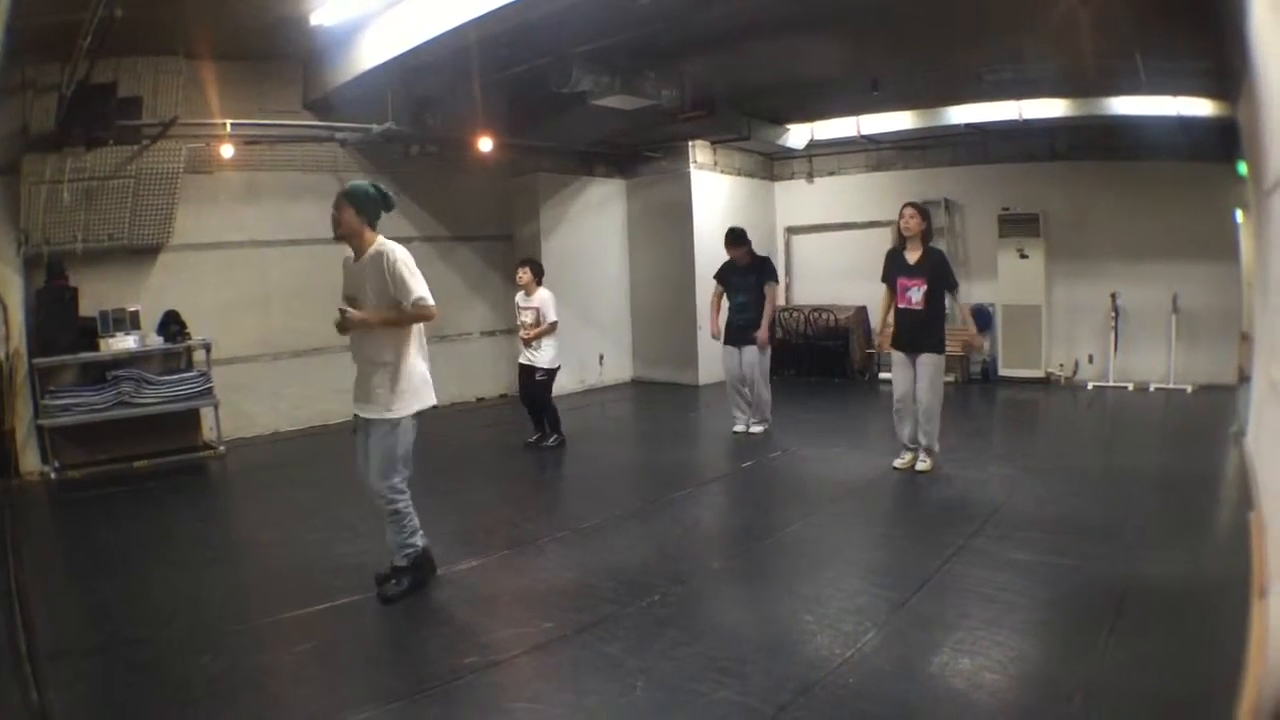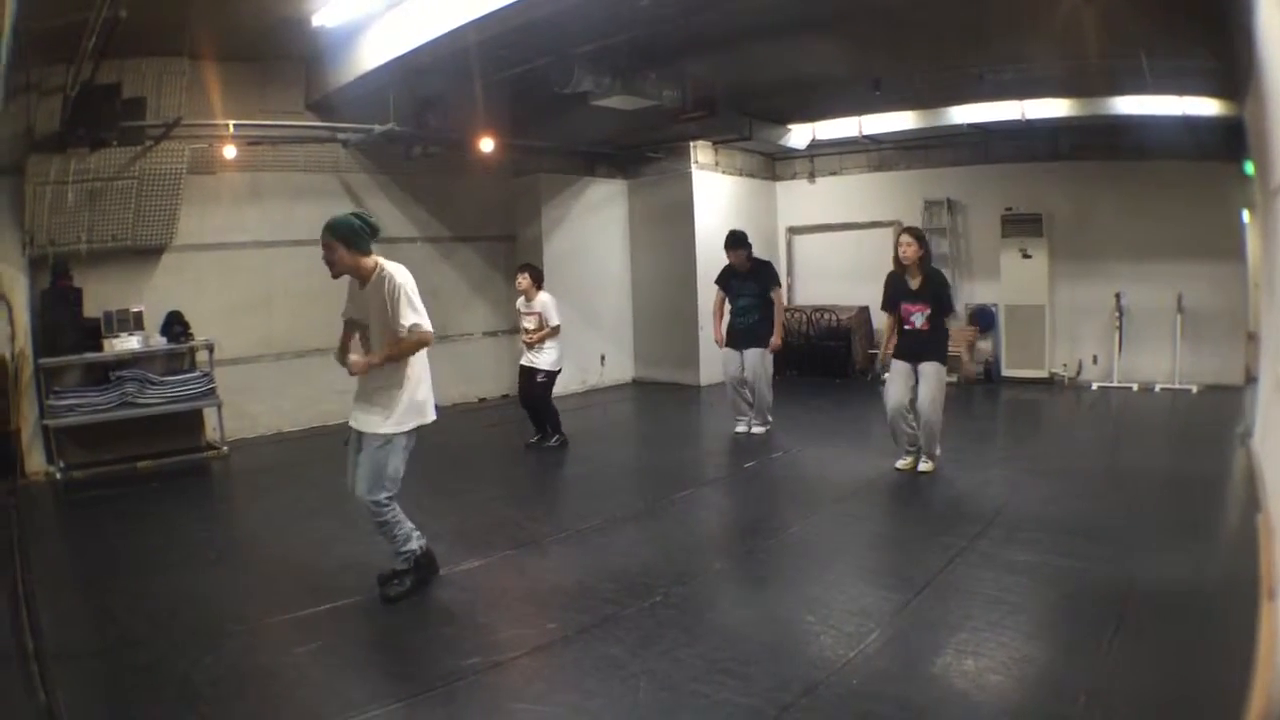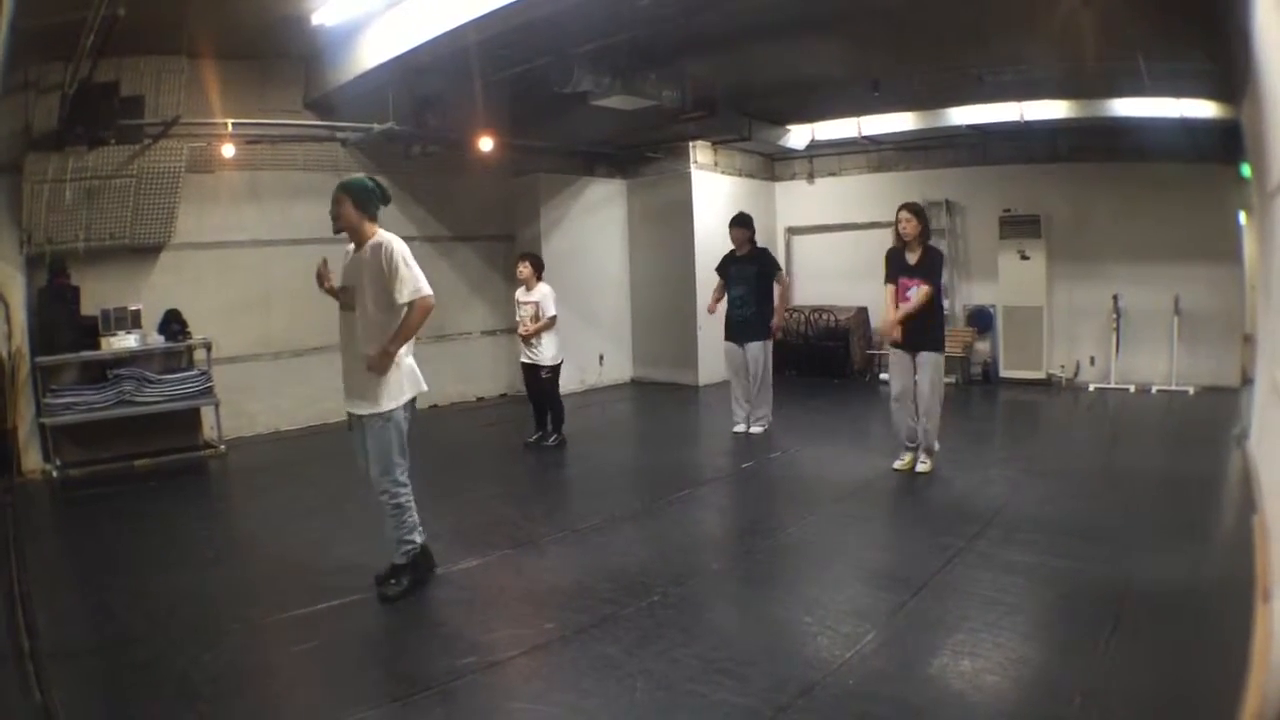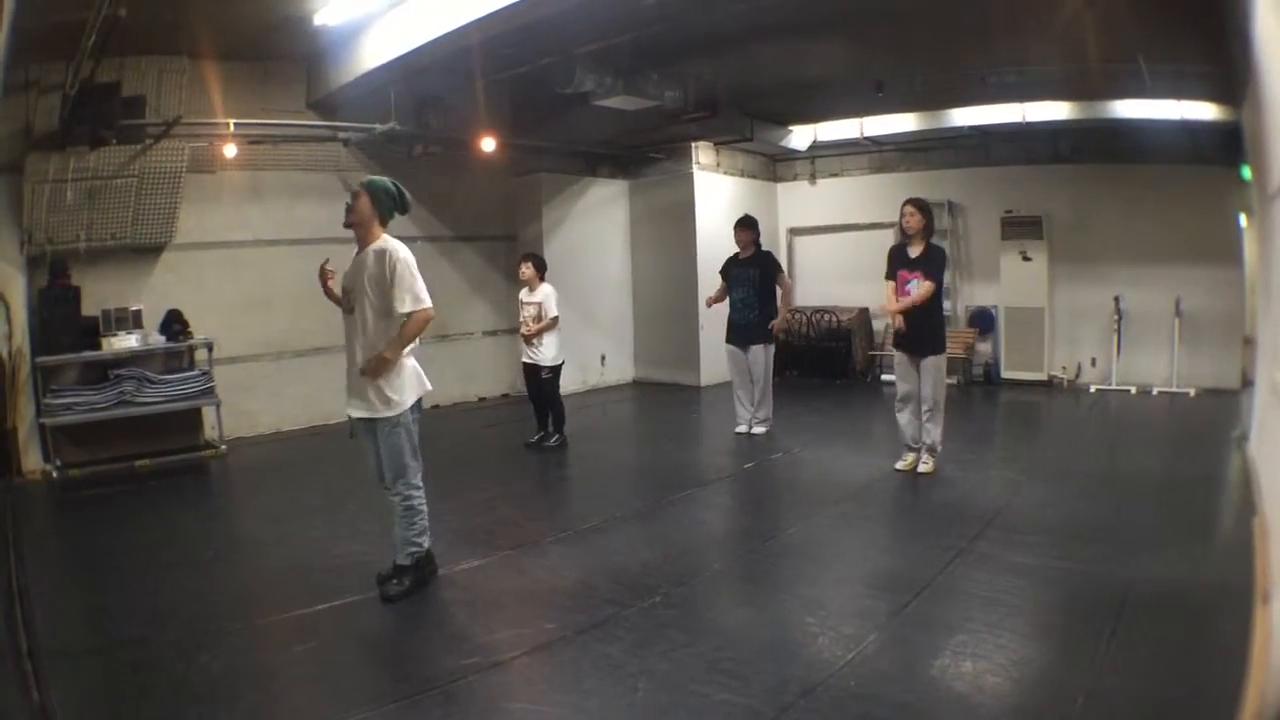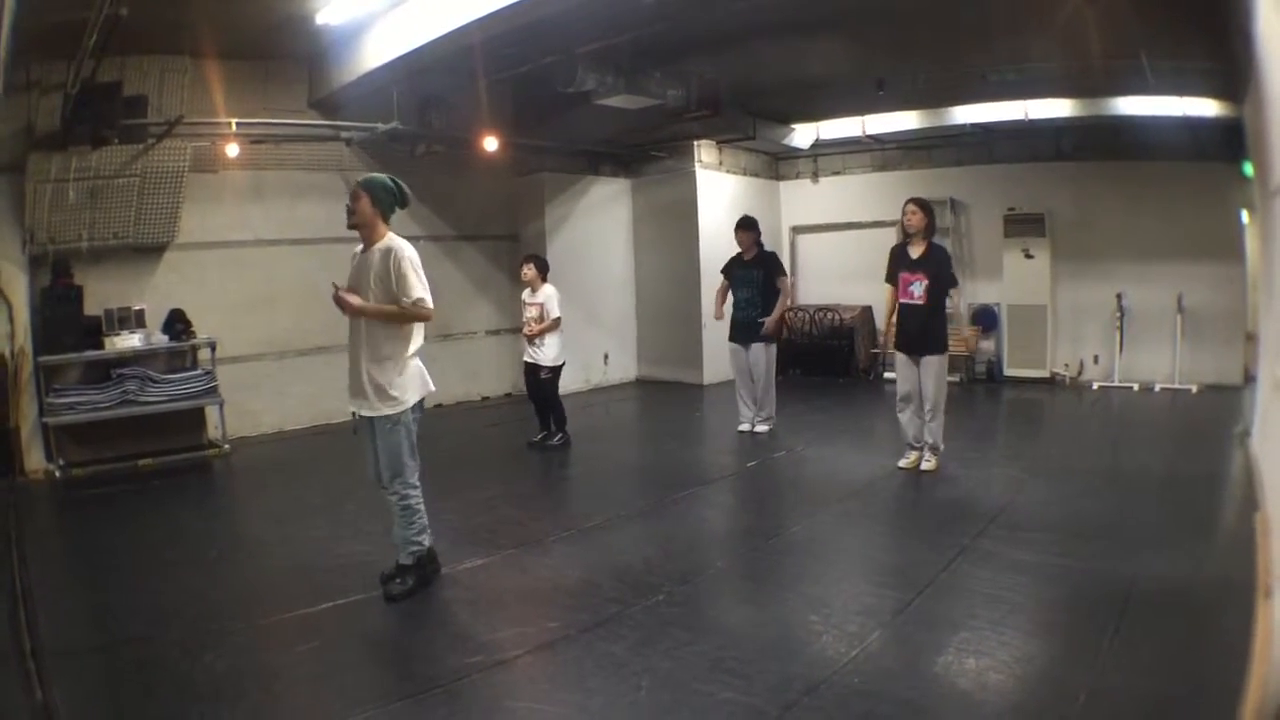
dt=0.3s
person 1, frame 1
left shoulder: (391, 255)
right shoulder: (350, 261)
left elbow: (426, 309)
left wrist: (368, 319)
right wrist: (348, 320)
left hip: (398, 388)
right hip: (370, 388)
left knee: (388, 482)
right knee: (375, 479)
left ankle: (413, 561)
right ankle: (409, 556)
person 1, frame 2
left shoulder: (394, 278)
right shoulder: (355, 284)
left elbow: (421, 335)
left wrist: (371, 361)
right wrist: (344, 347)
left hip: (398, 405)
right hip: (369, 404)
left knee: (374, 493)
right knee: (362, 488)
left ankle: (417, 559)
right ankle: (410, 557)
person 1, frame 3
left shoulder: (388, 247)
right shoulder: (352, 252)
left elbow: (424, 301)
left wrist: (389, 350)
right wrist: (329, 288)
left hip: (388, 386)
right hip: (360, 386)
left knee: (390, 477)
right knee: (376, 475)
left ankle: (414, 557)
right ankle: (408, 554)
person 1, frame 4
left shoulder: (393, 254)
right shoulder: (357, 257)
left elbow: (424, 313)
left wrist: (386, 356)
right wrist: (330, 293)
left hip: (393, 389)
right hip: (365, 391)
left knee: (405, 480)
right knee: (390, 480)
left ankle: (414, 561)
right ankle: (412, 556)
person 1, frame 5
left shoulder: (398, 251)
right shoulder: (359, 255)
left elbow: (423, 310)
left wrist: (364, 309)
right wrist: (346, 303)
left hip: (396, 385)
right hip: (367, 385)
left knee: (402, 480)
right knee: (388, 479)
left ankle: (416, 560)
right ankle: (415, 555)
person 2, frame 1
left shoulder: (936, 257)
right shoulder: (893, 256)
left elbow: (954, 293)
left wrist: (970, 327)
right wrist: (880, 329)
left hip: (930, 339)
right hip: (902, 338)
left knee: (927, 398)
right knee: (902, 397)
left ankle: (927, 450)
right ankle: (908, 448)
person 2, frame 2
left shoulder: (936, 279)
right shoulder: (893, 280)
left elbow: (949, 320)
right elbow: (891, 320)
right wrist: (883, 354)
left hip: (931, 354)
right hip: (902, 354)
left knee: (927, 407)
right knee: (895, 405)
left ankle: (928, 454)
right ankle: (910, 450)
person 2, frame 3
left shoulder: (934, 256)
right shoulder: (893, 255)
left elbow: (924, 294)
right elbow: (891, 292)
left wrist: (896, 316)
right wrist: (891, 323)
left hip: (929, 337)
right hip: (902, 335)
left knee: (928, 397)
right knee: (900, 395)
left ankle: (927, 450)
right ankle: (909, 448)
person 2, frame 4
left shoulder: (936, 253)
right shoulder: (896, 252)
left elbow: (926, 291)
right elbow: (891, 288)
left wrist: (893, 307)
right wrist: (895, 313)
left hip: (930, 336)
right hip: (904, 336)
left knee: (931, 398)
right knee: (905, 396)
left ankle: (930, 452)
right ankle: (911, 449)
person 2, frame 5
left shoulder: (938, 254)
right shoulder: (897, 252)
left elbow: (952, 294)
right wrist: (885, 328)
left hip: (931, 338)
right hip: (904, 337)
left knee: (932, 397)
right knee: (906, 396)
left ankle: (932, 450)
right ankle: (913, 448)
person 3, frame 1
left shoulder: (763, 265)
right shoulder: (727, 268)
left elbow: (770, 297)
right elbow: (717, 296)
left wrist: (764, 329)
right wrist: (715, 323)
left hip: (755, 333)
right hip: (733, 332)
left knee: (755, 377)
right knee: (733, 377)
left ankle: (760, 419)
right ankle: (741, 418)
person 3, frame 2
left shoulder: (764, 269)
right shoulder: (727, 272)
left elbow: (777, 302)
right elbow: (719, 302)
left wrist: (777, 334)
right wrist: (717, 329)
left hip: (760, 336)
right hip: (735, 335)
left knee: (757, 379)
right knee: (732, 378)
left ankle: (761, 420)
right ankle: (743, 419)
person 3, frame 3
left shoulder: (763, 256)
right shoulder: (728, 260)
left elbow: (783, 284)
right elbow: (720, 287)
left wrist: (779, 314)
right wrist: (714, 301)
left hip: (758, 328)
right hip: (733, 327)
left knee: (759, 375)
right knee: (737, 376)
left ankle: (760, 420)
right ankle: (741, 419)
person 3, frame 4
left shoulder: (766, 260)
right shoulder: (731, 263)
left elbow: (785, 287)
right elbow: (724, 290)
left wrist: (781, 316)
right wrist: (714, 299)
left hip: (760, 330)
right hip: (735, 330)
left knee: (761, 378)
right knee: (740, 378)
left ankle: (762, 420)
right ankle: (744, 419)
person 3, frame 5
left shoulder: (769, 260)
right shoulder: (734, 263)
left elbow: (784, 290)
right elbow: (723, 288)
left wrist: (775, 316)
right wrist: (719, 306)
left hip: (762, 328)
right hip: (738, 328)
left knee: (762, 376)
right knee: (742, 377)
left ankle: (764, 419)
right ankle: (746, 418)
person 4, frame 1
left shoulder: (545, 296)
right shoulder: (519, 297)
left elbow: (553, 325)
left wrist: (533, 334)
right wrist: (522, 333)
left hip: (545, 357)
right hip: (527, 356)
left knee: (542, 397)
right knee: (526, 397)
left ankle: (556, 433)
right ankle: (540, 431)
person 4, frame 2
left shoulder: (546, 300)
right shoulder: (520, 302)
left elbow: (555, 328)
left wrist: (537, 337)
right wrist: (524, 336)
left hip: (547, 359)
right hip: (528, 358)
left knee: (541, 398)
right knee: (525, 398)
left ankle: (558, 434)
right ankle: (541, 432)
person 4, frame 3
left shoulder: (544, 291)
right shoulder: (519, 293)
left elbow: (551, 319)
left wrist: (533, 330)
right wrist: (520, 330)
left hip: (547, 354)
right hip: (528, 354)
left knee: (550, 394)
right knee: (534, 395)
left ankle: (557, 433)
right ankle: (541, 430)
person 4, frame 4
left shoulder: (547, 291)
right shoulder: (523, 294)
left elbow: (554, 320)
left wrist: (534, 330)
right wrist: (523, 329)
left hip: (548, 354)
right hip: (529, 354)
left knee: (550, 395)
right knee: (535, 395)
left ankle: (558, 434)
right ankle: (542, 431)
person 4, frame 5
left shoulder: (549, 292)
right shoulder: (525, 294)
left elbow: (556, 321)
left wrist: (536, 330)
right wrist: (525, 329)
left hip: (549, 354)
right hip: (531, 354)
left knee: (550, 395)
right knee: (535, 394)
left ankle: (561, 432)
right ankle: (545, 430)
